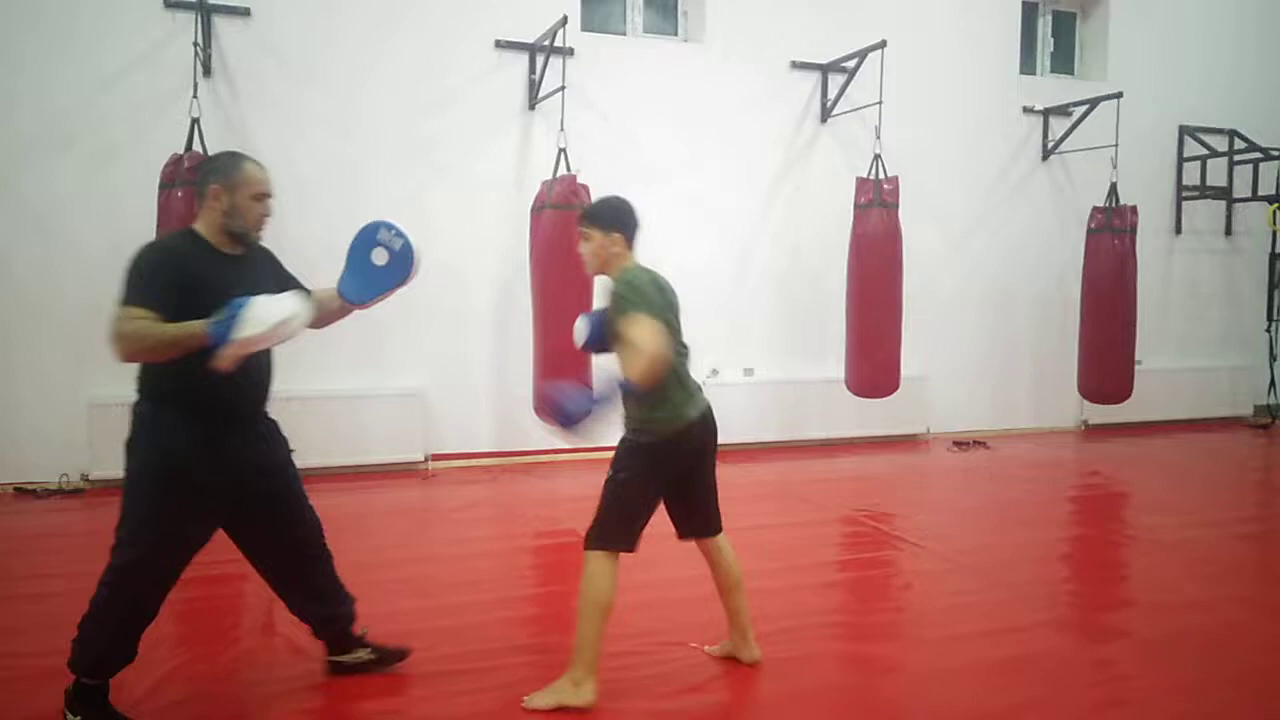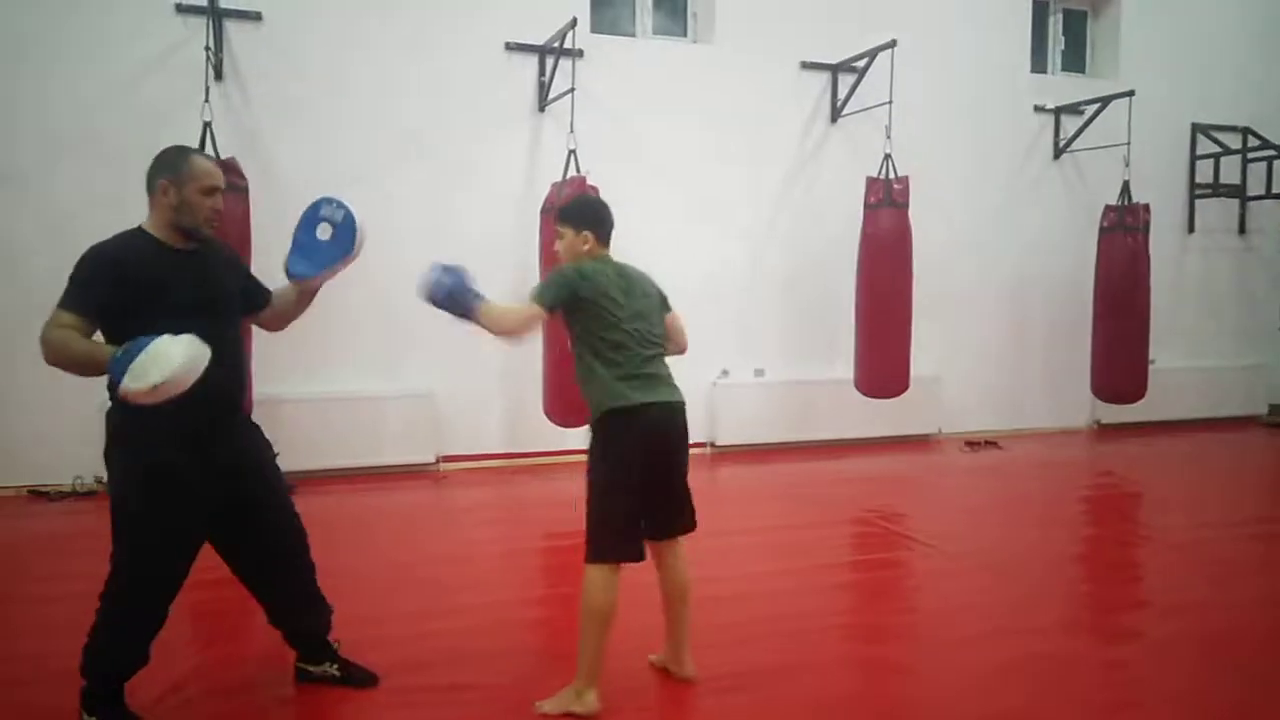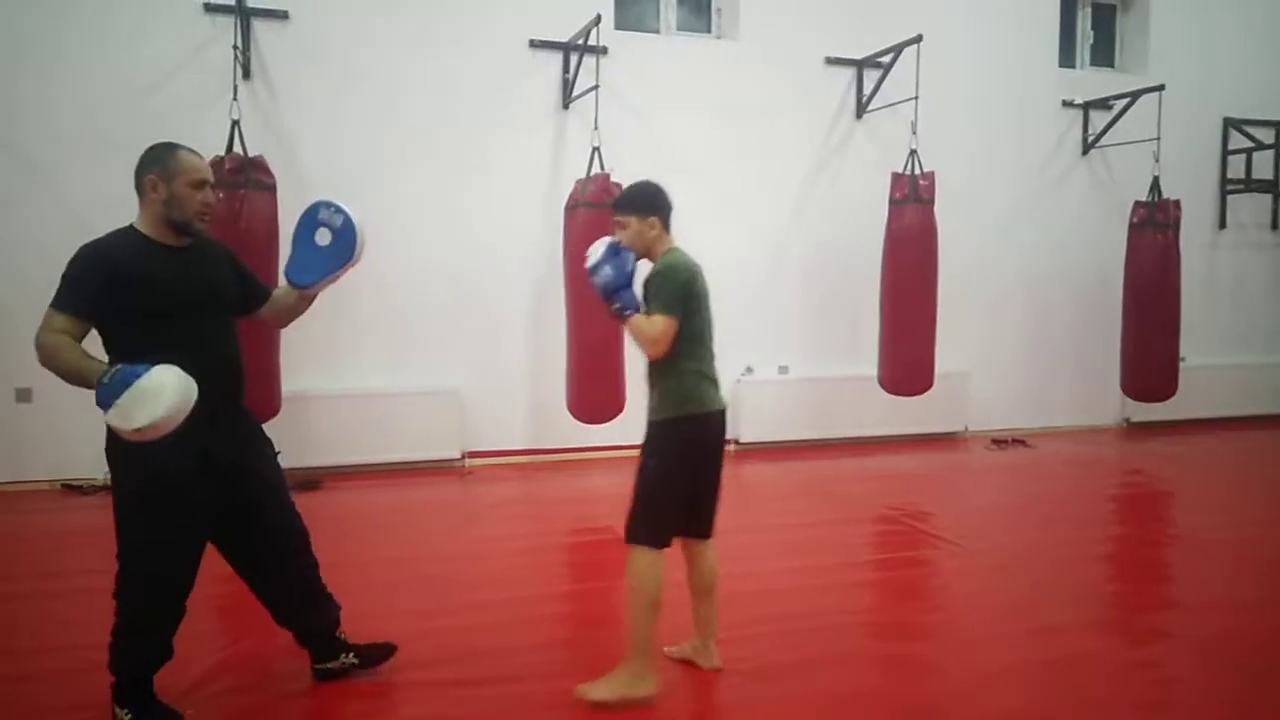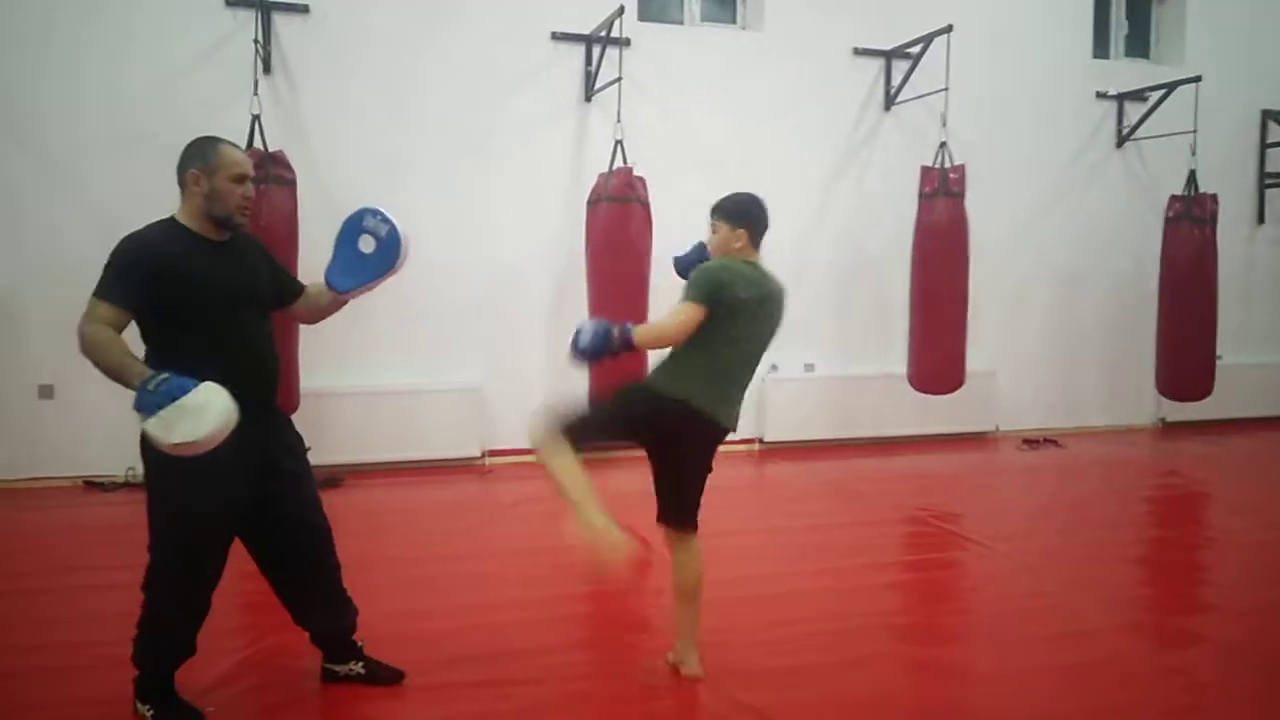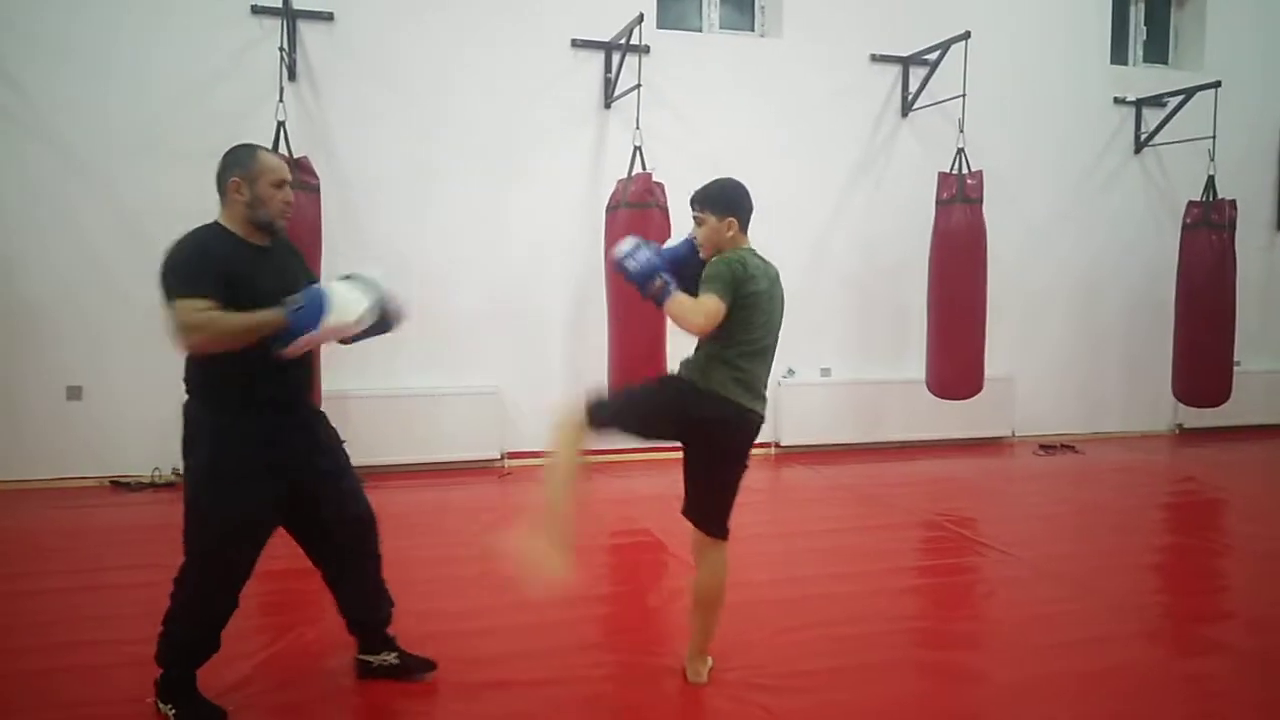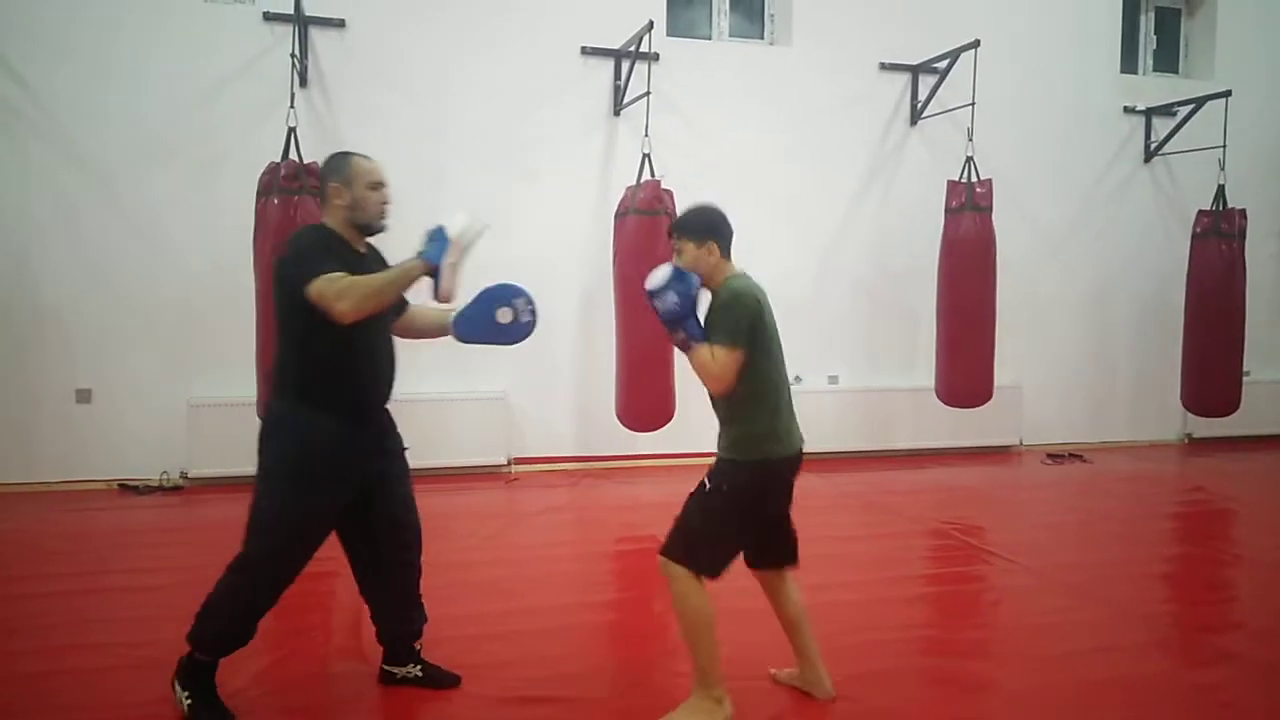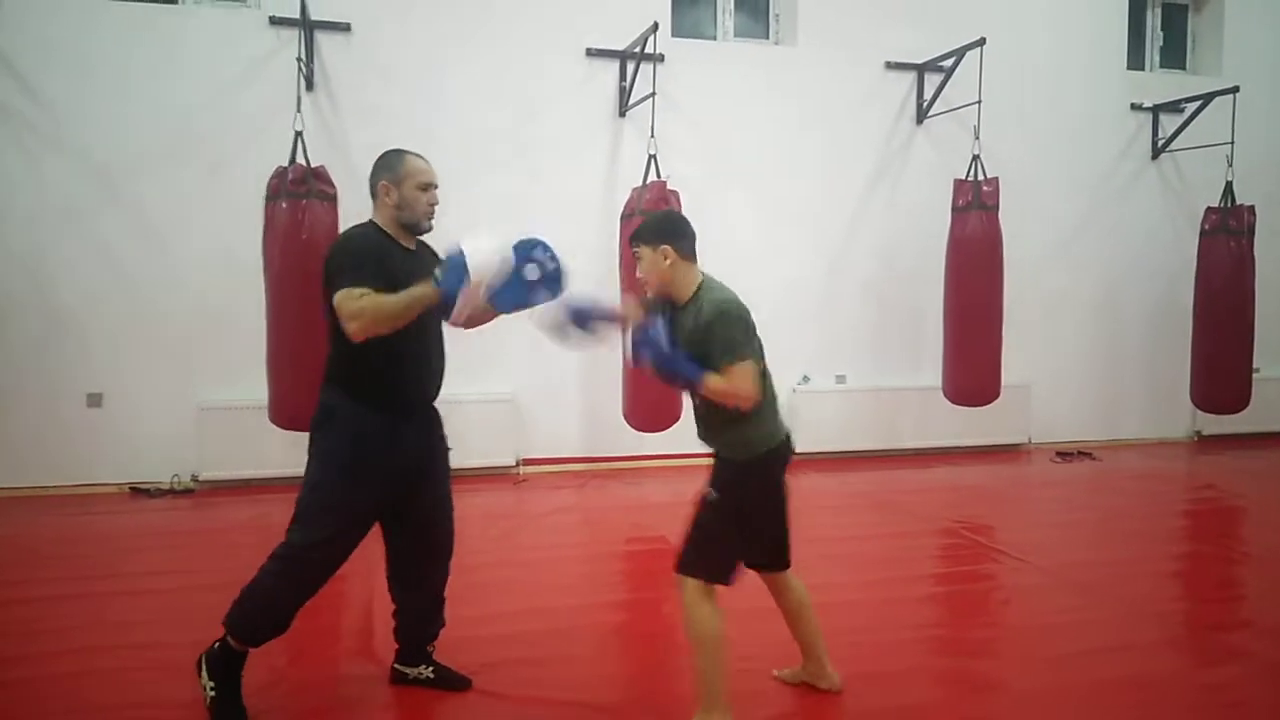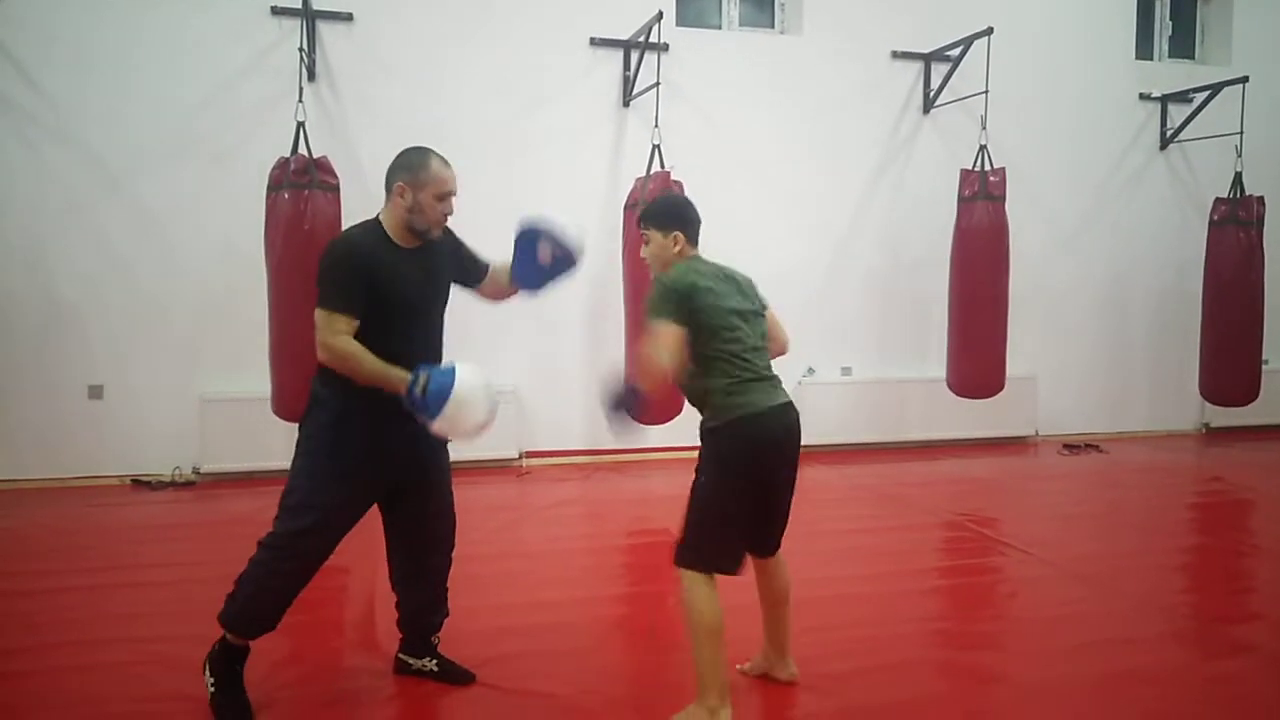
dt=0.4s
person 1, frame 1
left shoulder: (258, 261)
right shoulder: (166, 258)
left elbow: (313, 311)
right elbow: (129, 340)
right wrist: (212, 329)
left hip: (247, 436)
right hip: (176, 443)
left knee: (298, 539)
right knee: (143, 567)
left ankle: (344, 643)
person 1, frame 2
left shoulder: (217, 258)
right shoulder: (113, 259)
left elbow: (273, 315)
right elbow: (56, 340)
left wrist: (314, 276)
right wrist: (116, 357)
left hip: (230, 434)
right hip: (156, 446)
left knee: (281, 543)
right knee: (145, 573)
left ankle: (315, 654)
person 1, frame 3
left shoulder: (213, 255)
right shoulder: (106, 259)
left elbow: (273, 311)
right elbow: (52, 340)
right wrist: (103, 377)
left hip: (231, 433)
right hip: (155, 445)
left knee: (282, 540)
right knee: (156, 569)
left ankle: (328, 648)
person 1, frame 4
left shoulder: (249, 249)
right shoulder: (148, 251)
left elbow: (305, 305)
right elbow: (94, 330)
right wrist: (146, 379)
left hip: (264, 428)
left knee: (307, 541)
right knee: (185, 564)
left ankle: (340, 652)
person 1, frame 5
left shoulder: (283, 250)
right shoulder: (198, 252)
right elbow: (194, 330)
right wrist: (284, 315)
left hip: (298, 425)
right hip: (230, 434)
left knee: (352, 529)
right knee: (215, 562)
left ankle: (375, 646)
person 1, frame 6
left shoulder: (369, 256)
right shoulder: (309, 248)
left elbow: (402, 320)
right elbow: (346, 305)
right wrist: (425, 261)
left hip: (368, 428)
right hip: (307, 432)
left knee: (395, 542)
right knee: (270, 555)
left ankle: (400, 655)
right ankle: (196, 671)
person 1, frame 7
left shoulder: (424, 253)
right shoulder: (357, 249)
left elbow: (465, 311)
right elbow: (361, 323)
right wrist: (438, 287)
left hip: (417, 426)
right hip: (356, 427)
left knee: (429, 542)
right knee: (315, 547)
left ankle: (414, 656)
right ankle: (224, 660)
person 1, frame 8
left shoulder: (442, 244)
right shoulder: (351, 253)
left elbow: (493, 282)
right elbow: (330, 346)
left wrist: (535, 267)
right wrist: (407, 383)
left hip: (413, 421)
right hip: (348, 422)
left knee: (429, 534)
right knee: (300, 538)
left ankle: (418, 648)
right ankle: (228, 655)
person 2, frame 1
left shoulder: (628, 288)
right shoulder: (656, 283)
left elbow: (653, 352)
left wrist: (607, 394)
right wrist: (608, 332)
left hip: (655, 437)
right hip: (697, 422)
left knee: (601, 550)
right knee: (709, 536)
left ankle: (579, 681)
right ankle: (743, 641)
person 2, frame 2
left shoulder: (574, 278)
right shoulder: (642, 282)
left elbow: (513, 323)
right elbow: (678, 341)
left wrist: (460, 296)
left hip: (622, 421)
right hip: (667, 412)
left knee: (603, 560)
right knee: (668, 543)
right ankle: (679, 655)
person 2, frame 3
left shoulder: (668, 273)
right shoulder: (683, 268)
left elbow: (654, 343)
left wrist: (619, 297)
right wrist: (627, 297)
left hip: (680, 421)
right hip: (703, 416)
left knee: (644, 542)
right knee: (693, 539)
left ankle: (636, 673)
right ankle: (705, 645)
person 2, frame 4
left shoulder: (714, 272)
right shoulder: (777, 293)
left elbow: (674, 330)
left wrist: (618, 337)
left hip: (666, 401)
right hip: (709, 420)
left knee: (553, 439)
right knee: (682, 531)
left ankle: (602, 527)
right ankle: (687, 652)
person 2, frame 5
left shoulder: (728, 266)
right shoulder: (770, 275)
left elbow: (700, 321)
left wrist: (659, 281)
right wrist: (690, 274)
left hip: (693, 396)
right hip: (740, 417)
left knee: (578, 421)
right knee: (711, 538)
left ankle: (550, 536)
right ankle: (697, 658)
person 2, frame 6
left shoulder: (734, 298)
right shoulder: (739, 292)
left elbow: (719, 378)
right elbow: (728, 366)
left wrist: (682, 324)
right wrist: (684, 320)
left hip: (752, 457)
right hip: (774, 449)
left knee: (680, 564)
right knee: (774, 568)
right ankle: (813, 673)
person 2, frame 7
left shoulder: (719, 309)
right shoulder: (674, 301)
left elbow: (744, 393)
right elbow: (647, 321)
left wrist: (678, 368)
left hip: (749, 458)
right hip: (765, 449)
left knee: (695, 581)
right knee: (774, 567)
right ankle: (819, 668)
person 2, frame 8
left shoulder: (674, 284)
right shoulder: (736, 279)
left elbow: (663, 363)
right elbow: (778, 343)
left wrist: (630, 393)
left hip: (739, 432)
right hip: (778, 420)
left knee: (695, 568)
right knee: (763, 550)
right ankle: (777, 656)
